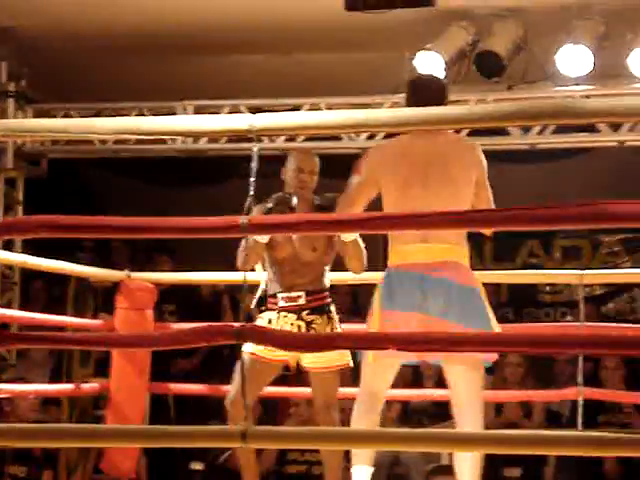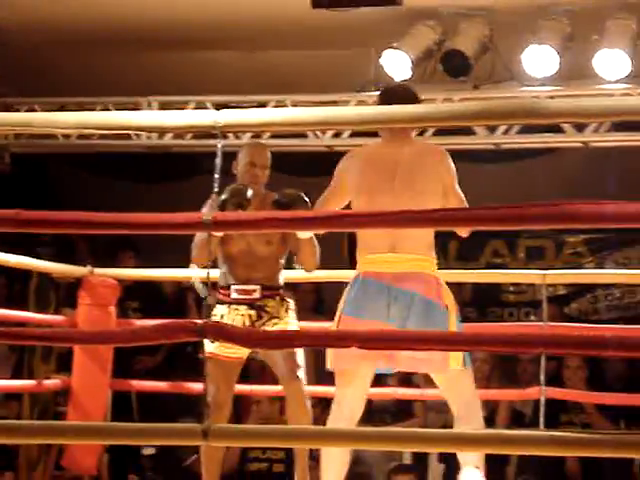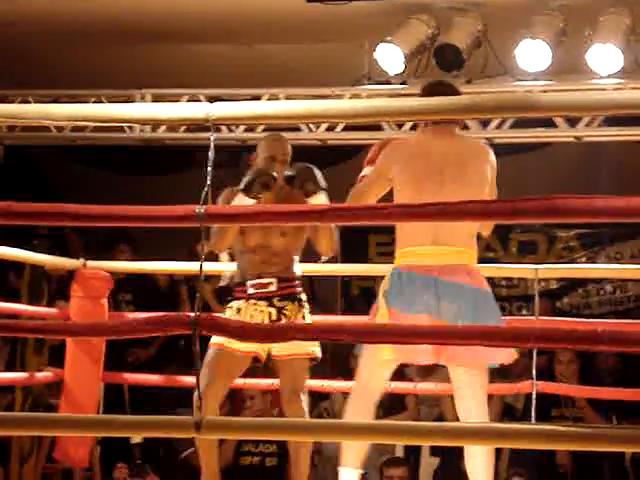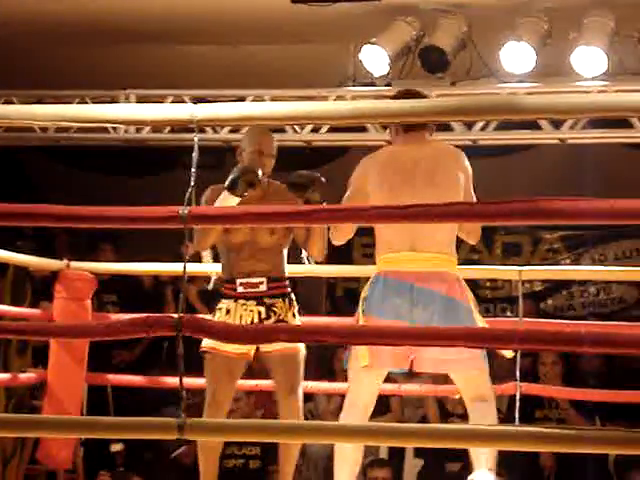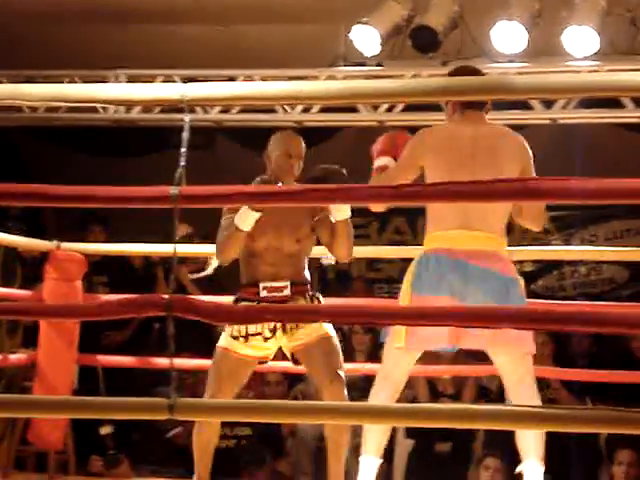
dt=0.4s
person 1, frame 1
left shoulder: (383, 153)
right shoulder: (469, 151)
left elbow: (342, 219)
left wrist: (359, 175)
left hip: (401, 285)
right hip: (454, 284)
left knee: (371, 393)
right knee: (469, 408)
person 1, frame 2
left shoulder: (354, 159)
right shoulder: (438, 157)
right elbow: (464, 226)
left hip: (367, 292)
right hip: (421, 293)
left knee: (344, 410)
right knee: (465, 400)
person 1, frame 3
left shoulder: (400, 150)
right shoulder: (483, 153)
left elbow: (352, 210)
left wrist: (371, 168)
left hip: (408, 286)
right hip: (463, 287)
left knee: (365, 387)
right knee: (474, 412)
person 1, frame 4
left shoulder: (371, 164)
right shoulder: (457, 159)
left elbow: (337, 235)
right elbow: (472, 233)
left hip: (388, 293)
right hip: (442, 294)
left knee: (357, 404)
right knee: (480, 396)
person 1, frame 5
left shoulder: (427, 139)
right shoulder: (515, 144)
left elbow: (375, 201)
right elbow: (536, 221)
left wrist: (382, 161)
left hip: (438, 270)
right hip: (493, 275)
left knee: (390, 374)
right knee: (521, 385)
person 2, frame 1
left shoulder: (328, 211)
right shoulder: (263, 211)
left elbow: (358, 266)
right elbow: (244, 263)
left hip: (317, 315)
right hip: (276, 316)
left knee: (325, 411)
right knee: (236, 401)
person 2, frame 2
left shoulder: (282, 207)
right shoulder: (215, 205)
left elbow: (310, 264)
right elbow: (198, 258)
right wrist: (222, 214)
left hip: (272, 306)
right hip: (228, 310)
left knee: (294, 380)
right knee: (218, 406)
person 2, frame 3
left shoulder: (299, 197)
right shoulder: (231, 195)
left elbow: (328, 249)
right elbow: (218, 245)
left wrist: (318, 195)
right wrist: (247, 194)
left hip: (288, 304)
right hip: (245, 305)
left knee: (294, 401)
right knee: (206, 396)
person 2, frame 4
left shoulder: (288, 196)
right shoulder: (216, 193)
left elbow: (317, 252)
right elbow: (199, 244)
left wrist: (316, 203)
right wrist: (231, 194)
left hip: (277, 304)
right hip: (232, 306)
left knee: (291, 399)
right knee: (216, 404)
person 2, frame 5
left shoulder: (312, 200)
left elbow: (343, 253)
right elbow: (223, 253)
left wrist: (339, 201)
right wrist: (252, 207)
left hip: (300, 307)
right hip: (253, 309)
left knee: (334, 384)
right knee: (213, 400)
